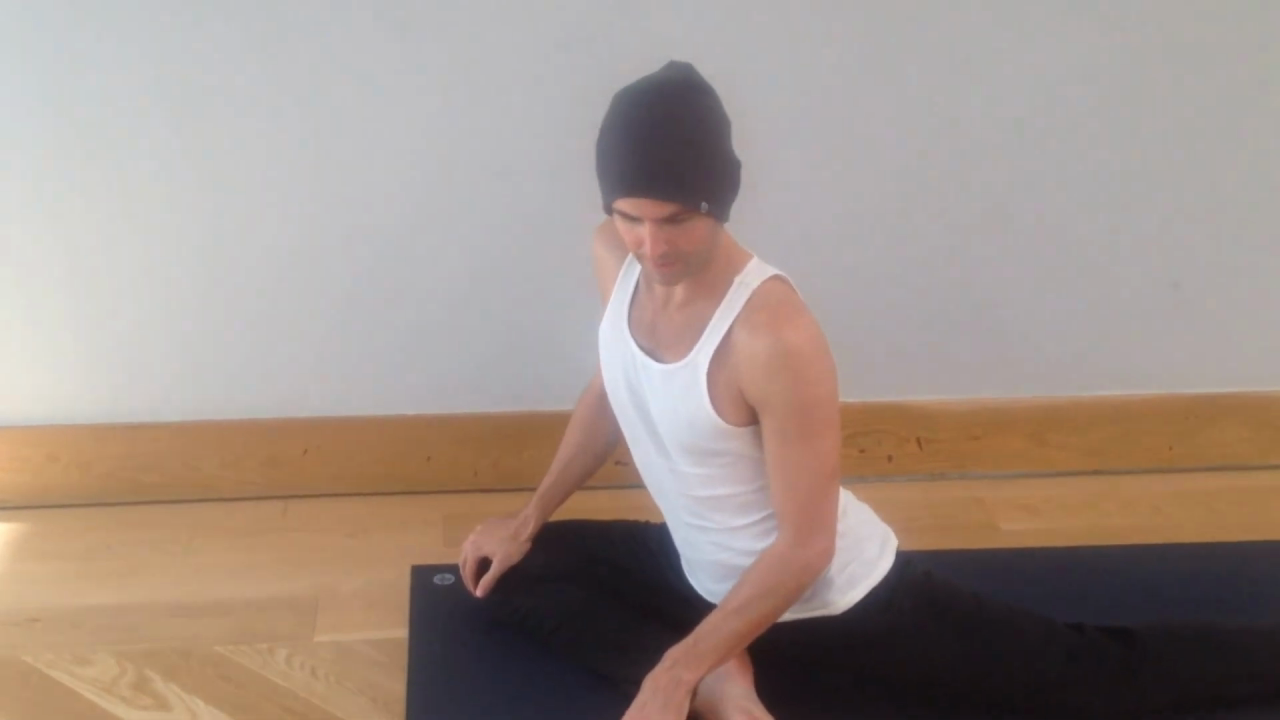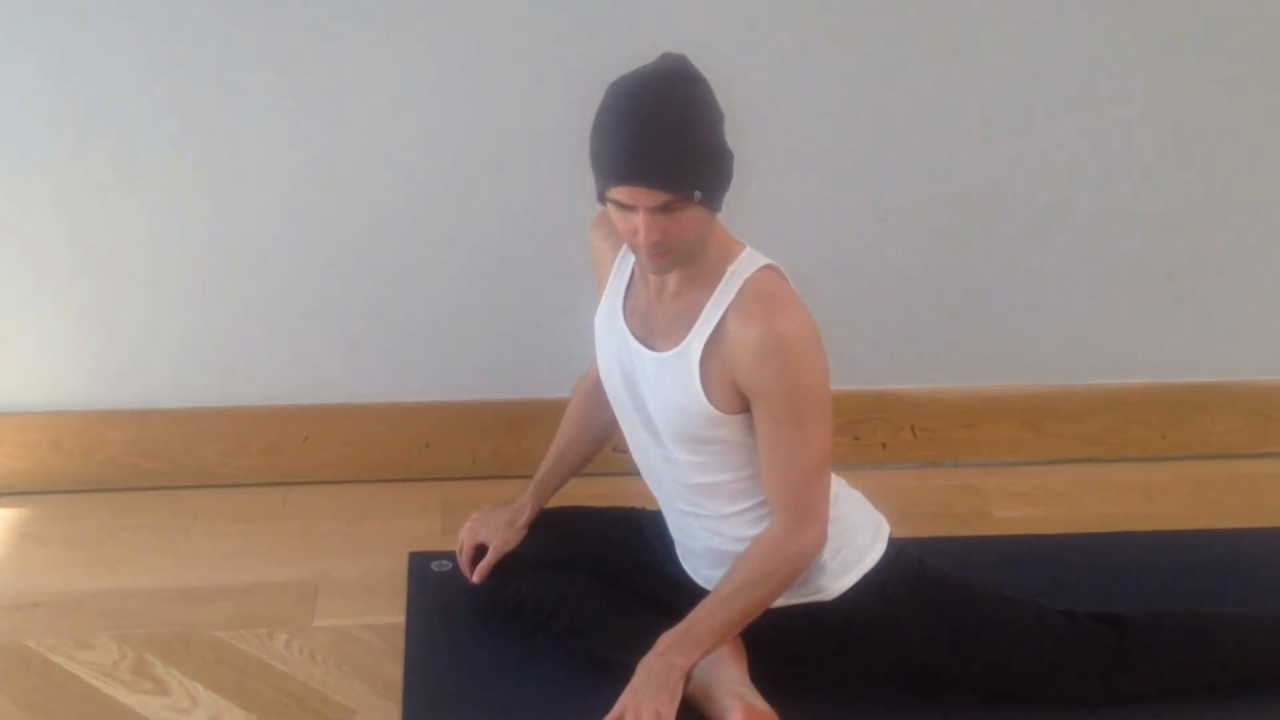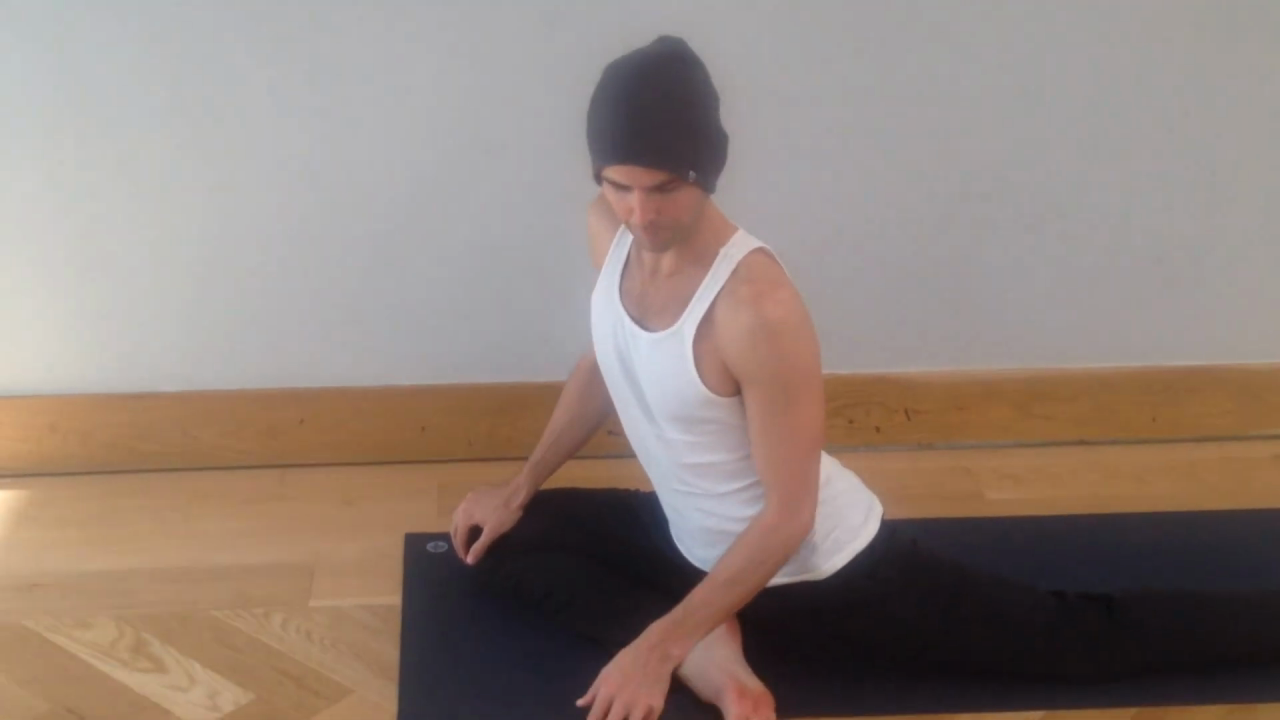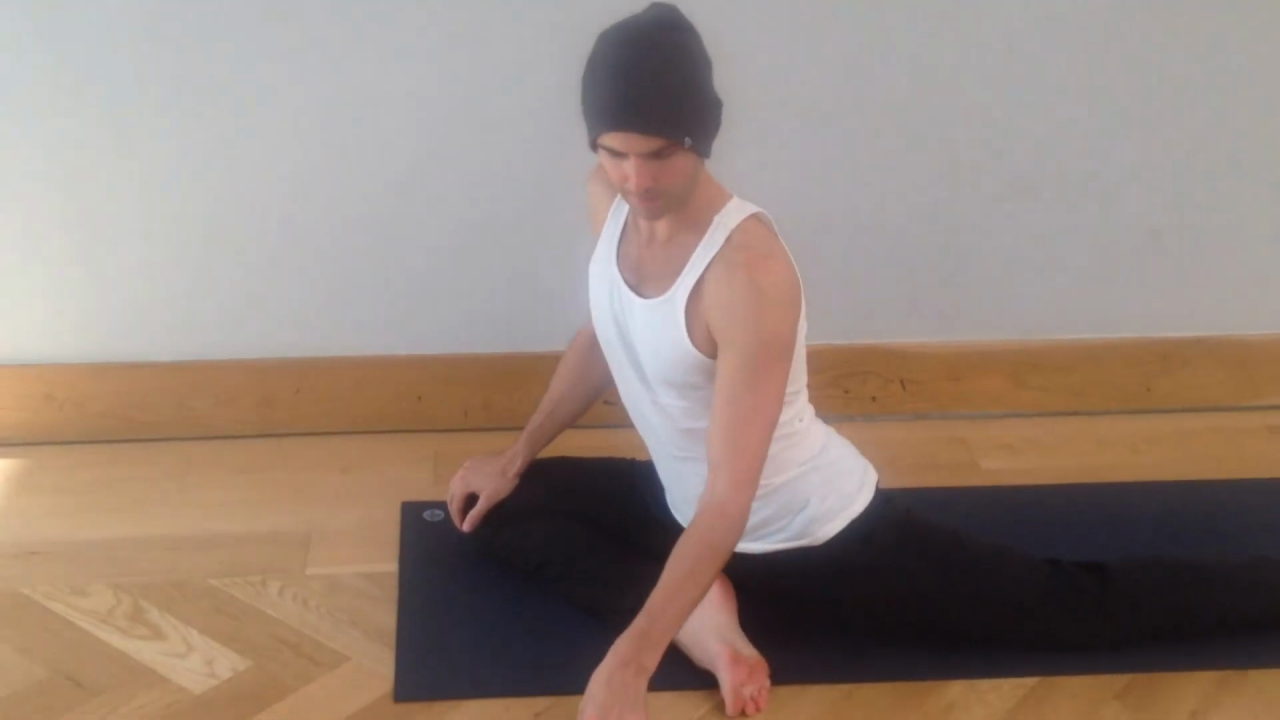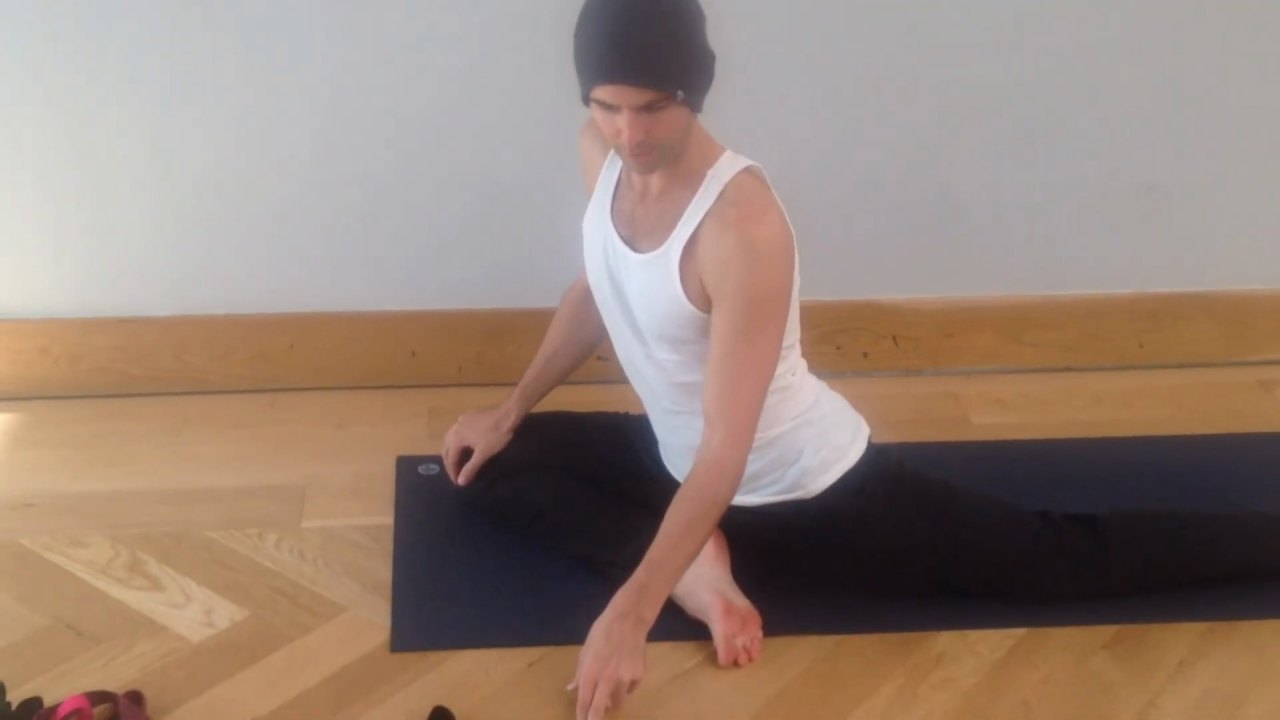
dt=0.4s
person 1, frame 1
left shoulder: (773, 334)
right shoulder: (614, 255)
left elbow: (805, 549)
right elbow: (610, 390)
right wrist: (528, 517)
left hip: (837, 603)
right hip: (706, 574)
right knee: (511, 572)
person 1, frame 2
left shoulder: (765, 324)
right shoulder: (609, 245)
left elbow: (798, 536)
right elbow: (607, 379)
right wrist: (526, 503)
left hip: (828, 592)
right hip: (699, 560)
right knee: (508, 560)
person 1, frame 3
left shoulder: (756, 307)
right shoulder: (608, 226)
left elbow: (788, 522)
right elbow: (604, 362)
left wrist: (657, 645)
right wrist: (521, 484)
left hip: (819, 570)
right hip: (694, 539)
left knee: (1079, 638)
right knee: (501, 539)
right ankle: (703, 647)
person 1, frame 4
left shoulder: (749, 273)
right shoulder: (609, 197)
left elbow: (731, 501)
right elbow: (604, 334)
right wrist: (517, 452)
left hip: (816, 535)
right hip: (684, 503)
left knee: (1072, 605)
right knee: (497, 509)
right ankle: (696, 609)
person 1, frame 5
left shoulder: (743, 227)
right shoulder: (601, 150)
left elbow: (727, 454)
right elbow: (598, 292)
left wrist: (633, 611)
right wrist: (510, 409)
left hip: (808, 489)
right hip: (679, 462)
left knee: (1062, 558)
right knee: (492, 464)
right ankle: (690, 565)
